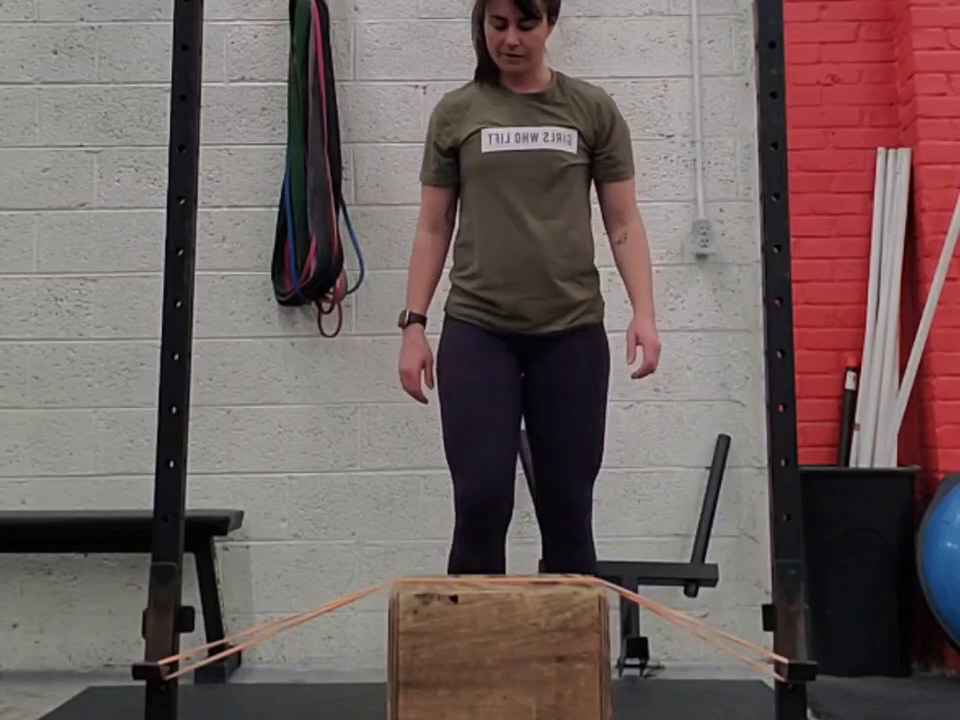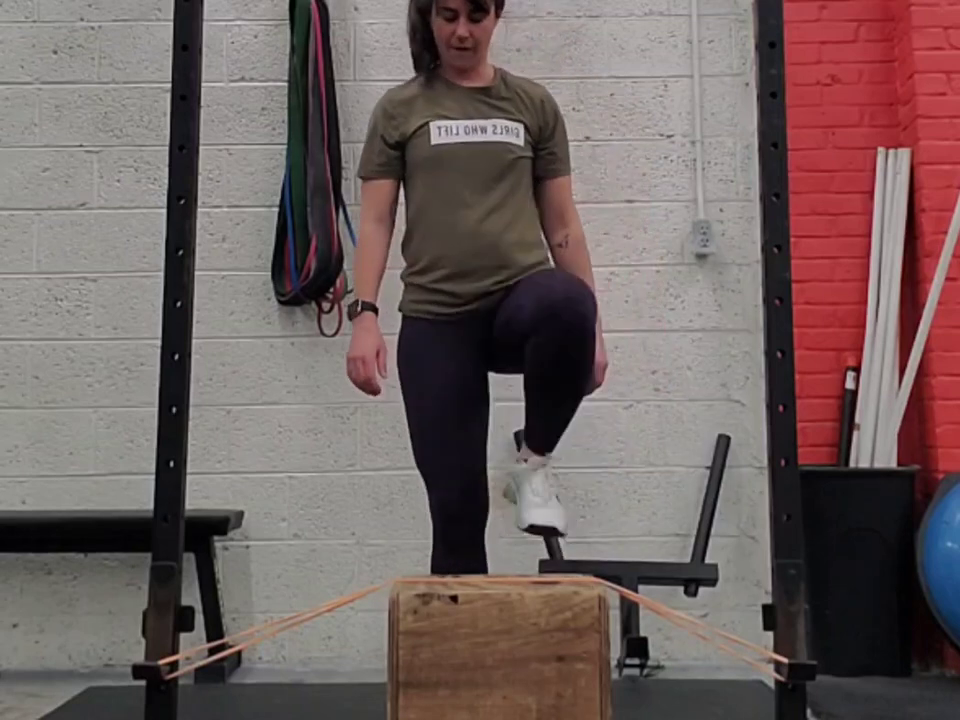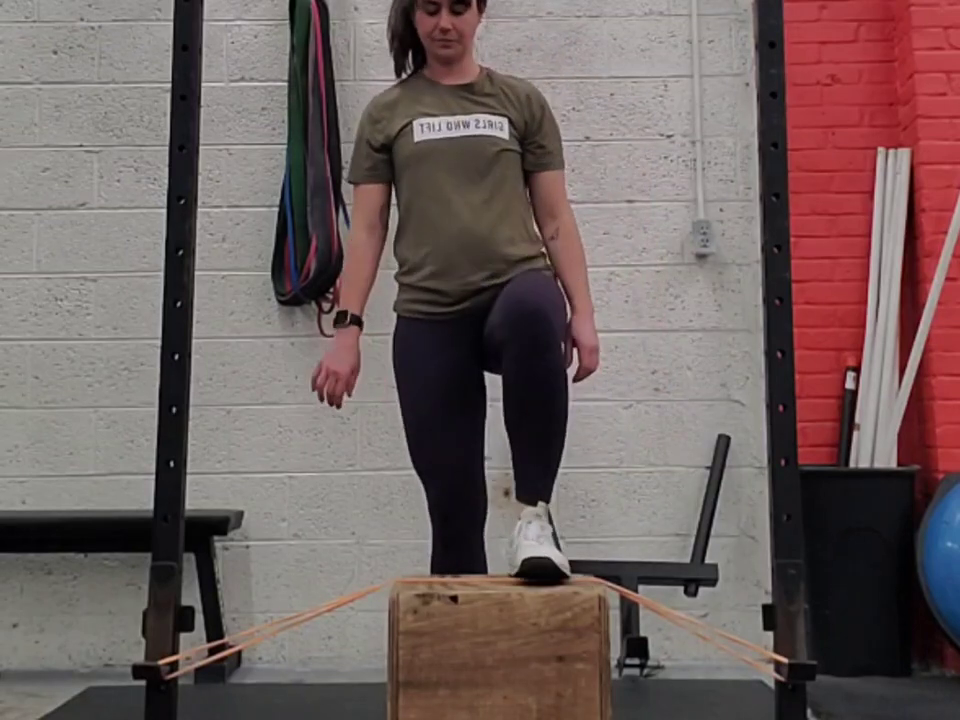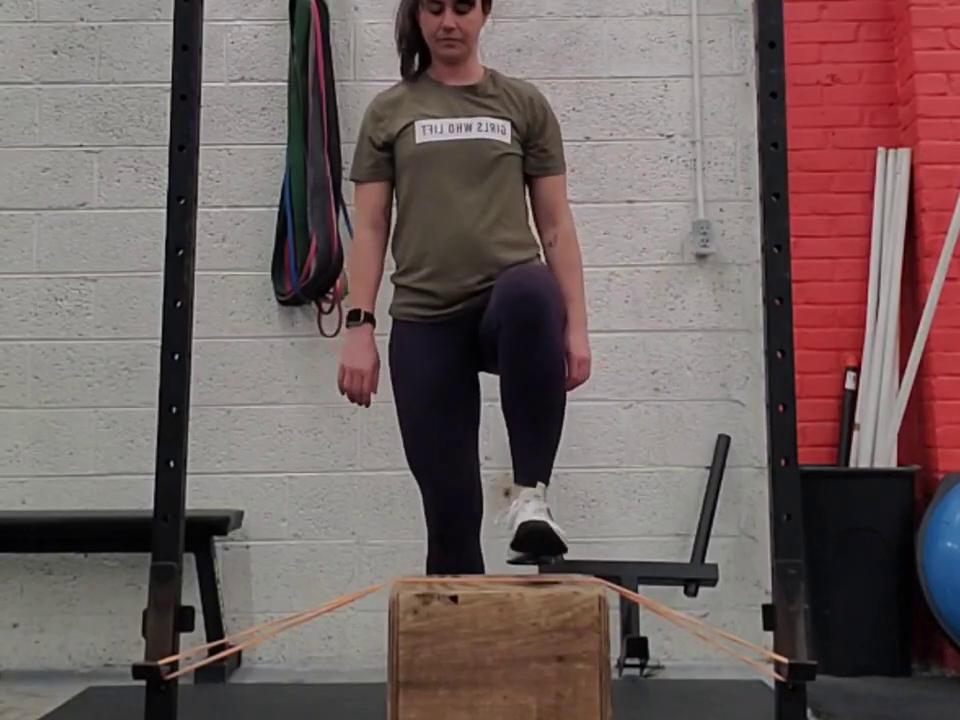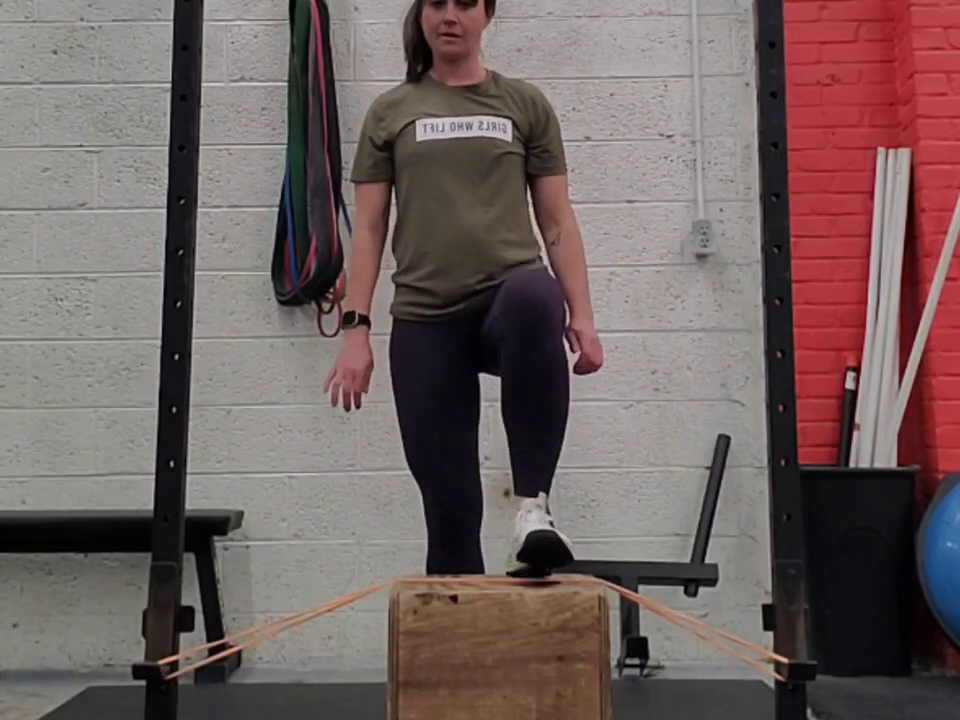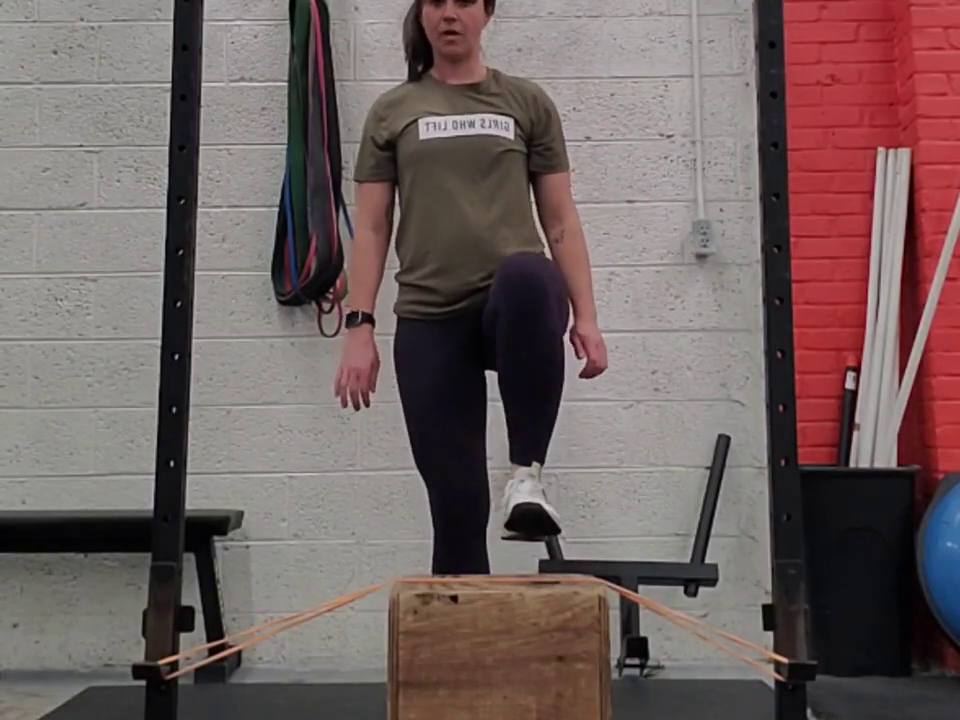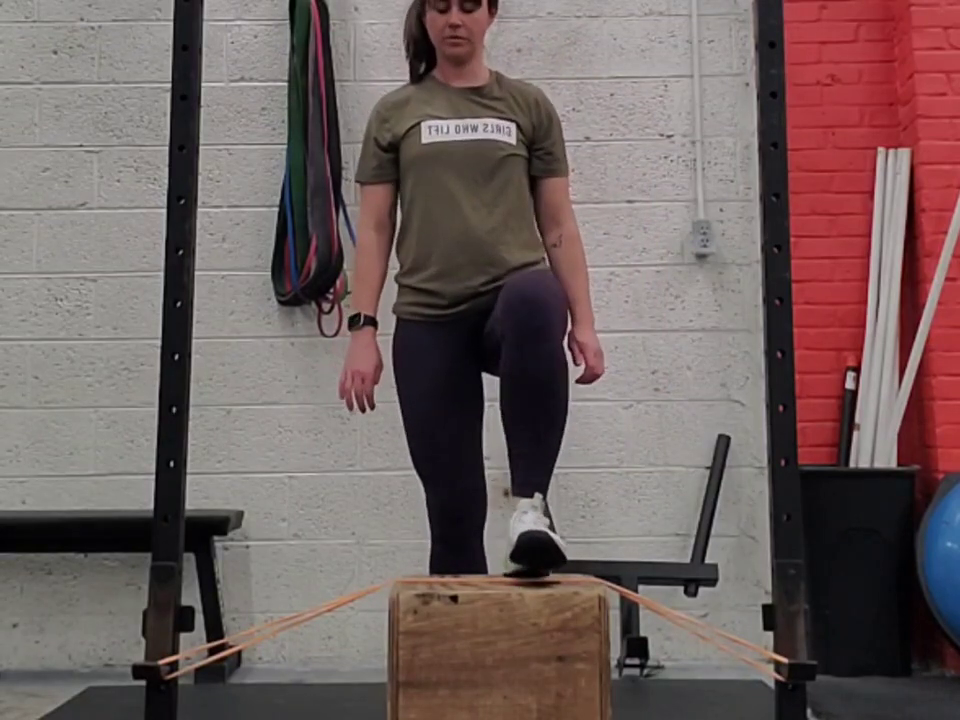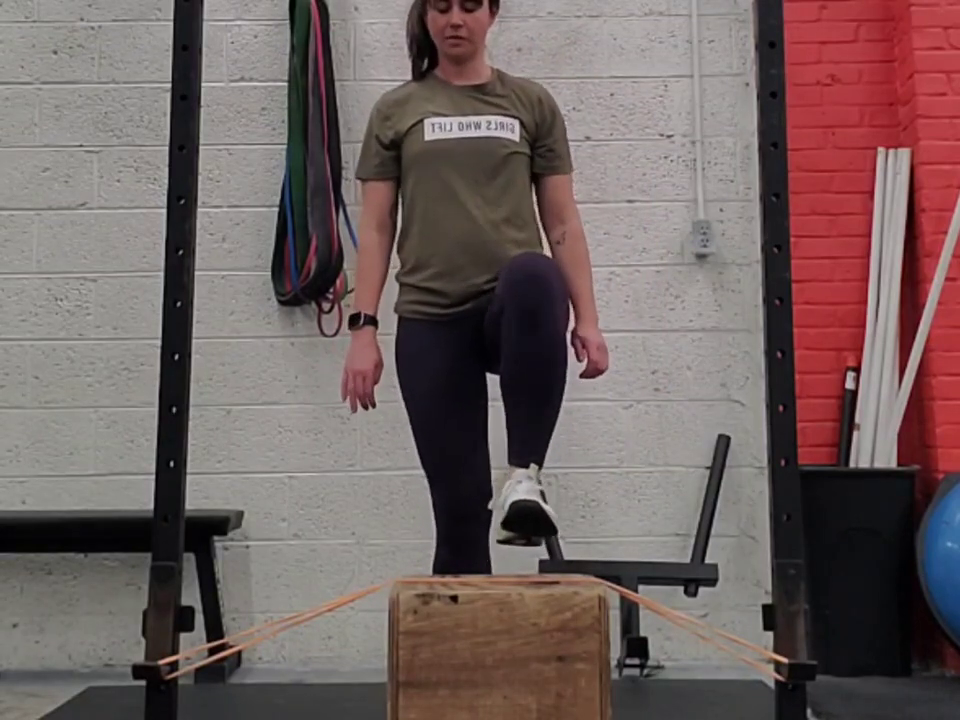
dt=0.5s
person 1, frame 1
left shoulder: (592, 108)
right shoulder: (455, 113)
left elbow: (622, 222)
right elbow: (433, 229)
left wrist: (644, 314)
right wrist: (413, 325)
left hip: (570, 331)
right hip: (476, 330)
left knee: (567, 506)
right knee: (481, 501)
person 1, frame 2
left shoulder: (533, 104)
right shoulder: (399, 109)
left elbow: (562, 224)
right elbow: (375, 221)
left wrist: (591, 324)
right wrist: (364, 315)
left hip: (520, 303)
right hip: (435, 319)
left knee: (566, 301)
right knee: (456, 503)
left ankle: (534, 463)
person 1, frame 3
left shoulder: (521, 100)
right shoulder: (387, 112)
left elbow: (554, 217)
right elbow: (366, 229)
left wrist: (582, 311)
right wrist: (347, 328)
left hip: (513, 293)
right hip: (428, 318)
left knee: (534, 311)
right knee: (452, 504)
left ankle: (535, 512)
person 1, frame 4
left shoulder: (523, 103)
right shoulder: (389, 111)
left elbow: (555, 223)
right elbow: (370, 229)
left wrist: (575, 324)
right wrist: (359, 328)
left hip: (505, 304)
right hip: (423, 321)
left knee: (529, 292)
right knee: (449, 503)
left ankle: (531, 494)
person 1, frame 5
left shoulder: (525, 103)
right shoulder: (390, 111)
left elbow: (557, 222)
right elbow: (369, 229)
left wrist: (581, 314)
right wrist: (354, 329)
left hip: (505, 306)
right hip: (425, 322)
left knee: (531, 299)
right knee: (450, 503)
left ankle: (532, 504)
person 1, frame 6
left shoulder: (526, 101)
right shoulder: (391, 111)
left elbow: (560, 220)
right elbow: (371, 228)
left wrist: (585, 315)
right wrist: (358, 329)
left hip: (511, 301)
right hip: (428, 319)
left knee: (527, 278)
right knee: (455, 501)
left ankle: (527, 476)
person 1, frame 7
left shoulder: (528, 105)
right shoulder: (395, 112)
left elbow: (558, 226)
right elbow: (375, 230)
left wrist: (583, 322)
right wrist: (362, 331)
left hip: (509, 305)
right hip: (428, 321)
left knee: (533, 301)
right knee: (452, 503)
left ankle: (529, 503)
person 1, frame 8
left shoulder: (530, 102)
right shoulder: (396, 110)
left elbow: (562, 223)
right elbow: (375, 228)
left wrist: (587, 318)
right wrist: (362, 330)
left hip: (512, 303)
right hip: (430, 319)
left knee: (533, 276)
right knee: (457, 502)
left ankle: (524, 479)
